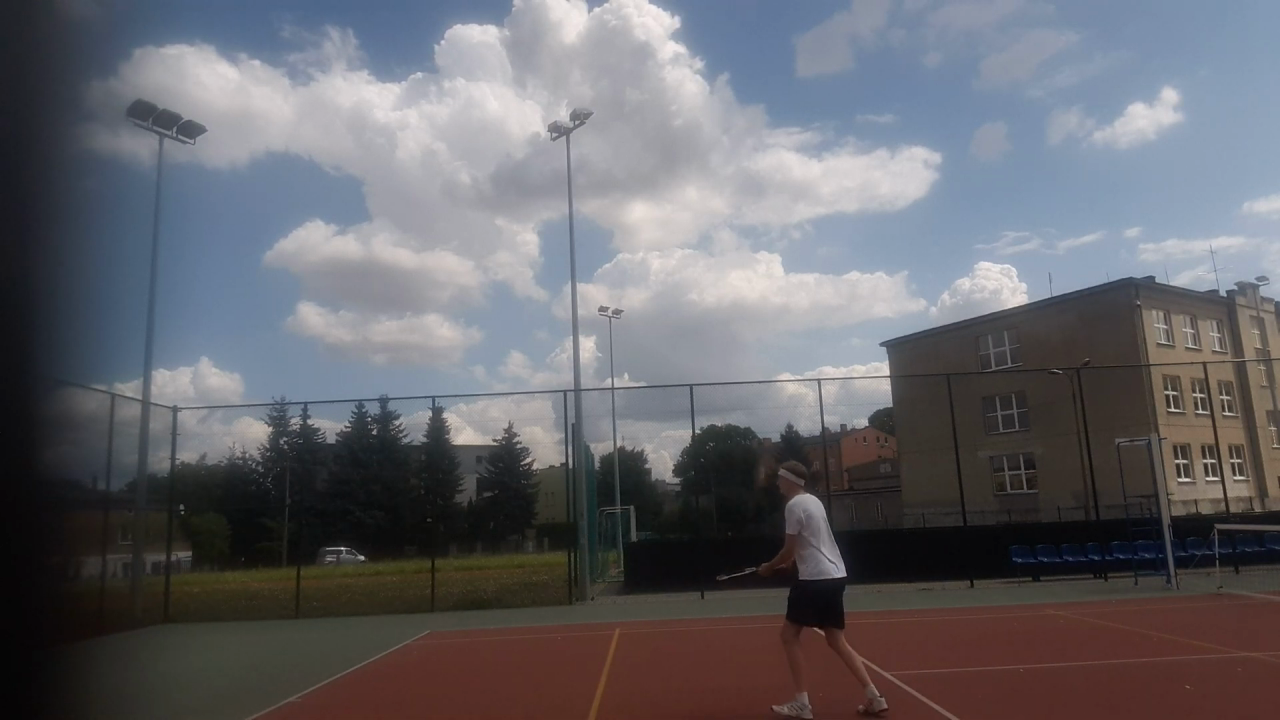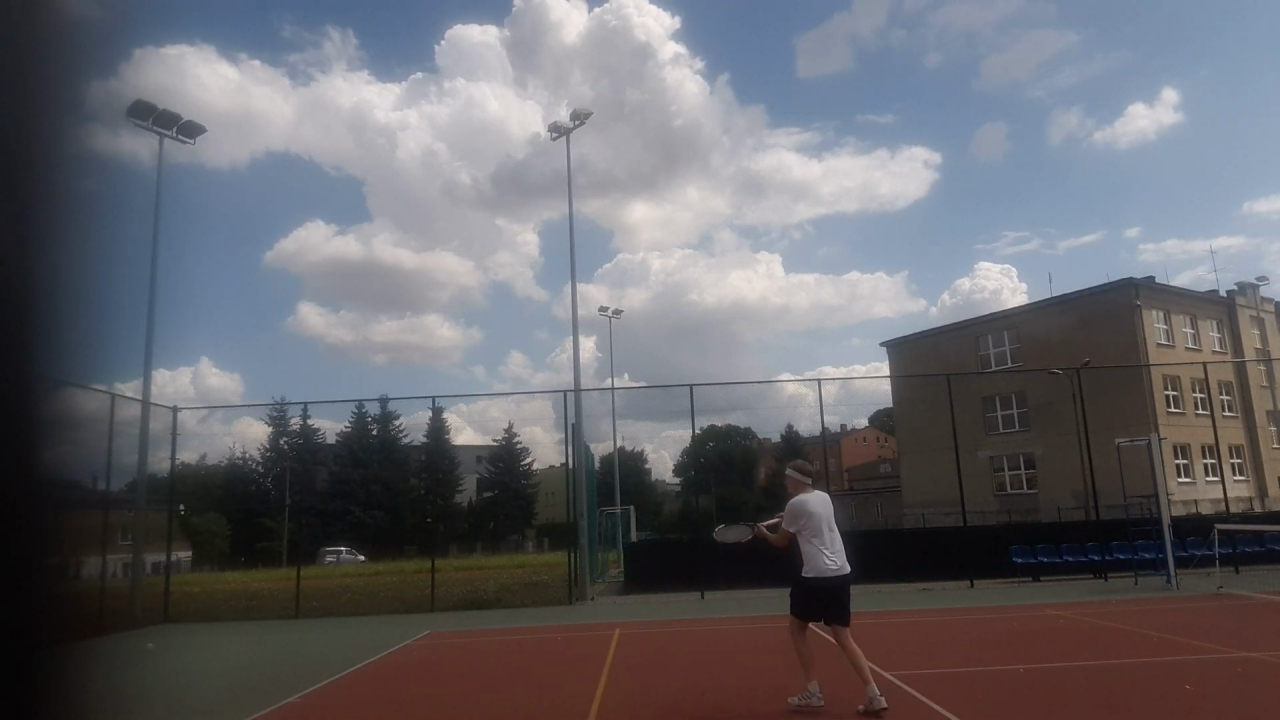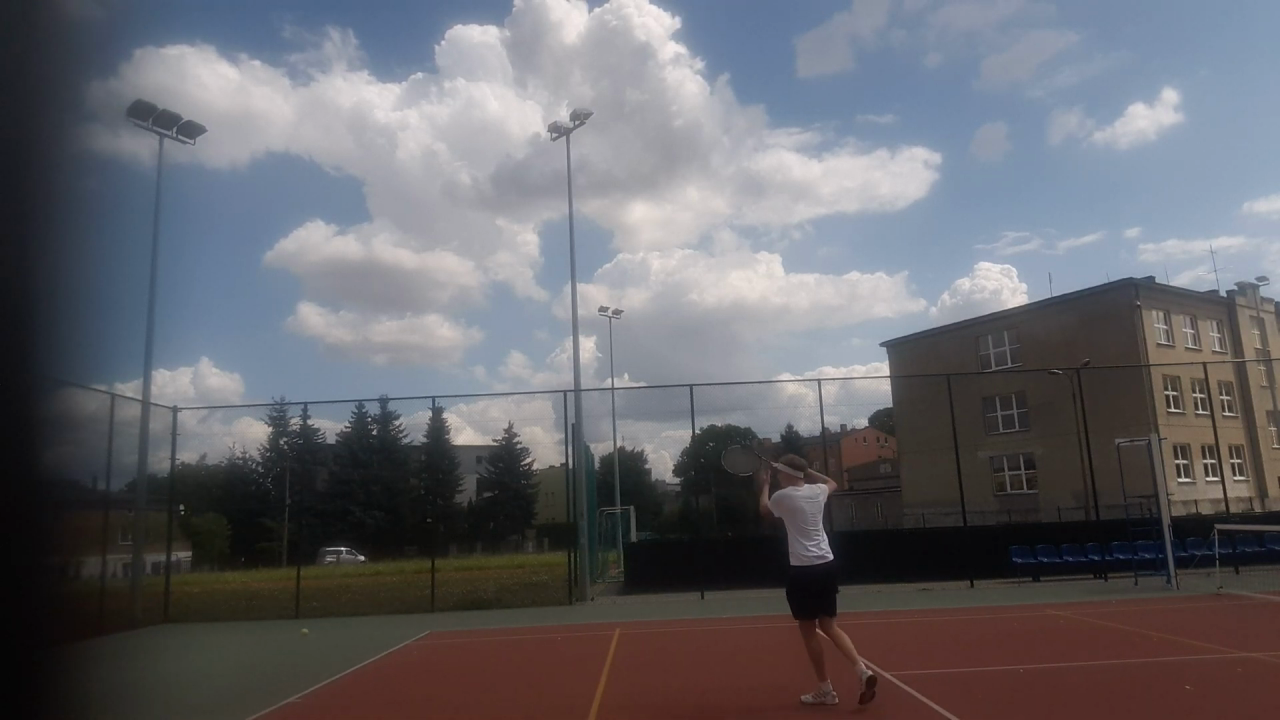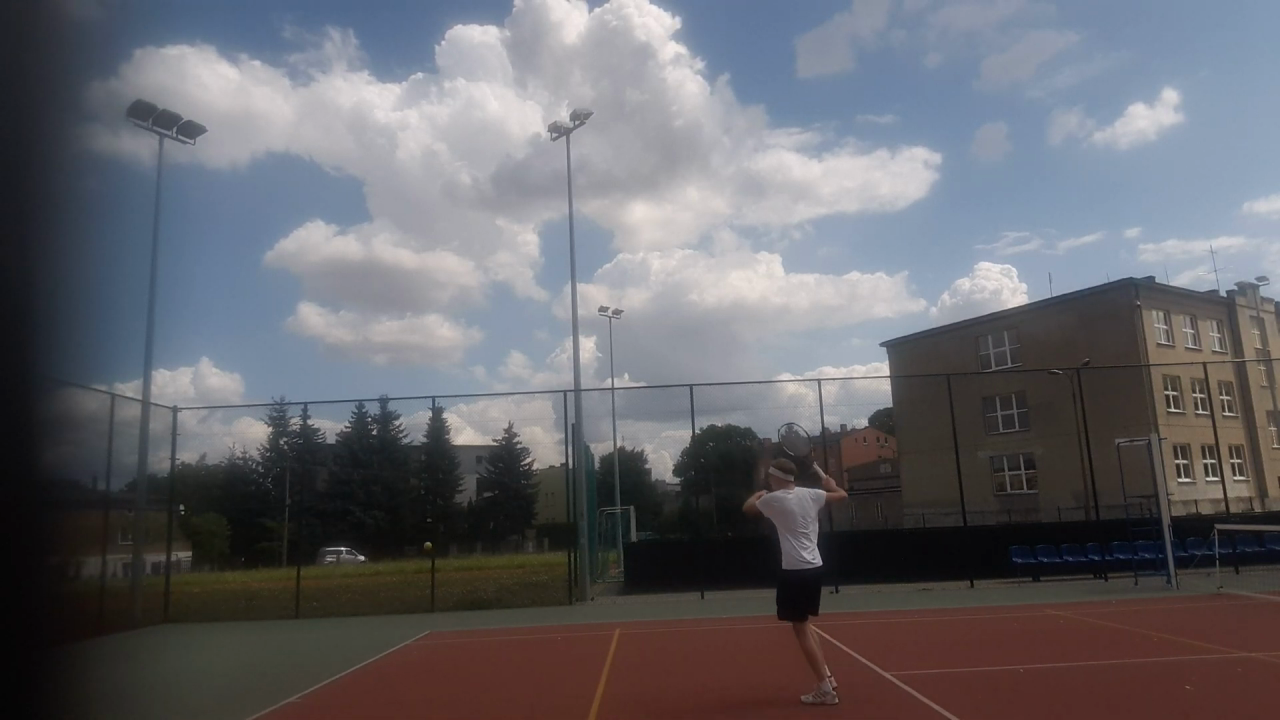
dt=0.2s
person 1, frame 1
left shoulder: (794, 505)
right shoulder: (812, 501)
left elbow: (790, 550)
left wrist: (769, 567)
right wrist: (783, 565)
left hip: (815, 580)
right hip: (835, 576)
left knee: (789, 636)
right knee: (837, 642)
right ankle: (874, 697)
person 1, frame 2
left shoulder: (795, 505)
right shoulder: (824, 498)
left elbow: (781, 541)
left wrist: (764, 533)
left hip: (815, 577)
right hip: (840, 574)
left knee: (797, 630)
right knee: (843, 637)
left ankle: (812, 692)
right ankle: (874, 696)
person 1, frame 3
left shoulder: (782, 496)
right shoulder: (817, 491)
left elbow: (764, 508)
right elbow: (833, 483)
left wrist: (764, 484)
right wrist: (807, 472)
left hip: (803, 569)
right hip: (827, 565)
left knee: (808, 630)
right knee: (830, 627)
left ankle: (825, 689)
right ankle: (863, 671)
person 1, frame 4
left shoulder: (773, 499)
right shoulder: (811, 495)
left elbow: (748, 508)
right elbow: (841, 494)
left wrist: (760, 493)
right wrist: (826, 478)
left hip: (794, 571)
right hip: (814, 568)
left knee: (800, 631)
right knee: (804, 625)
left ankle: (825, 689)
right ankle: (825, 676)
